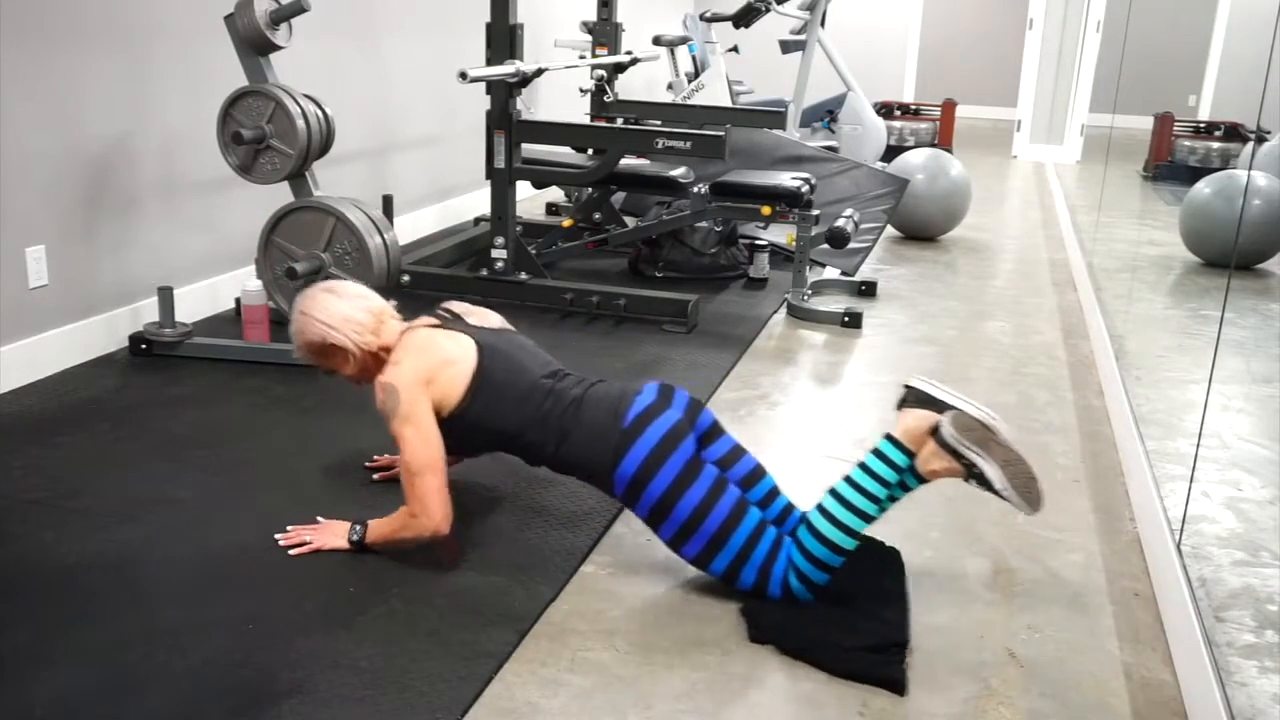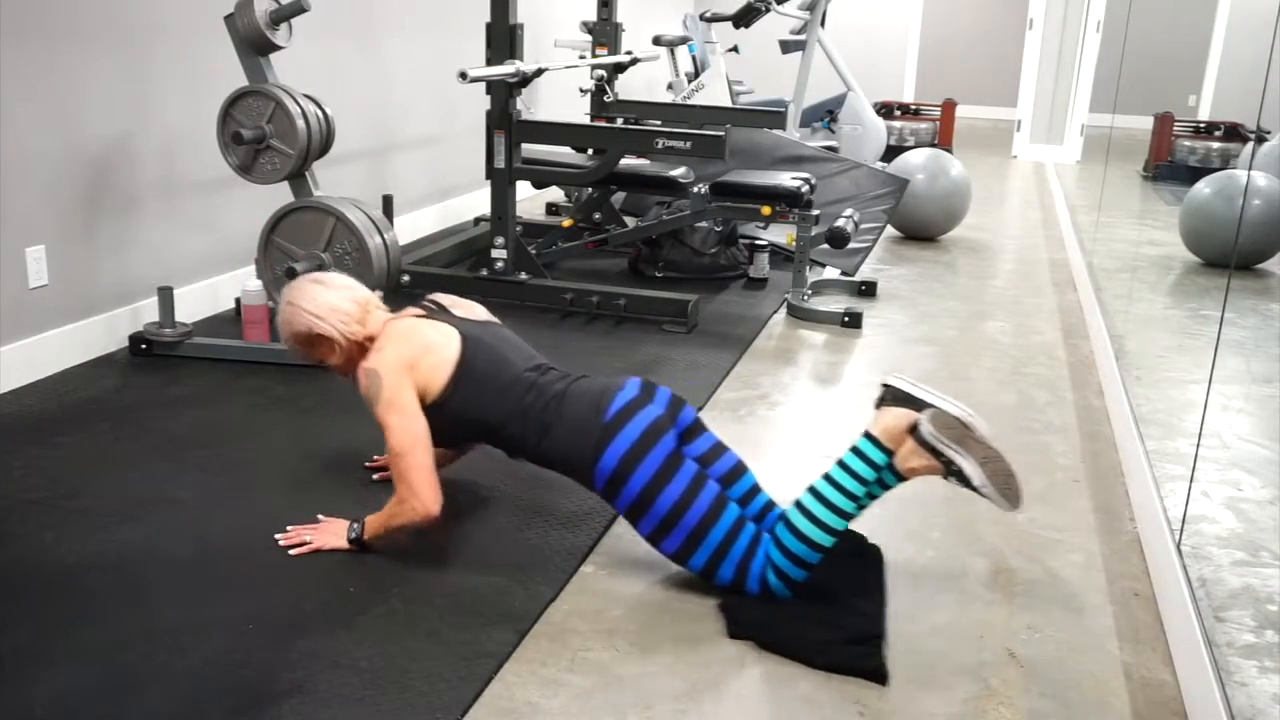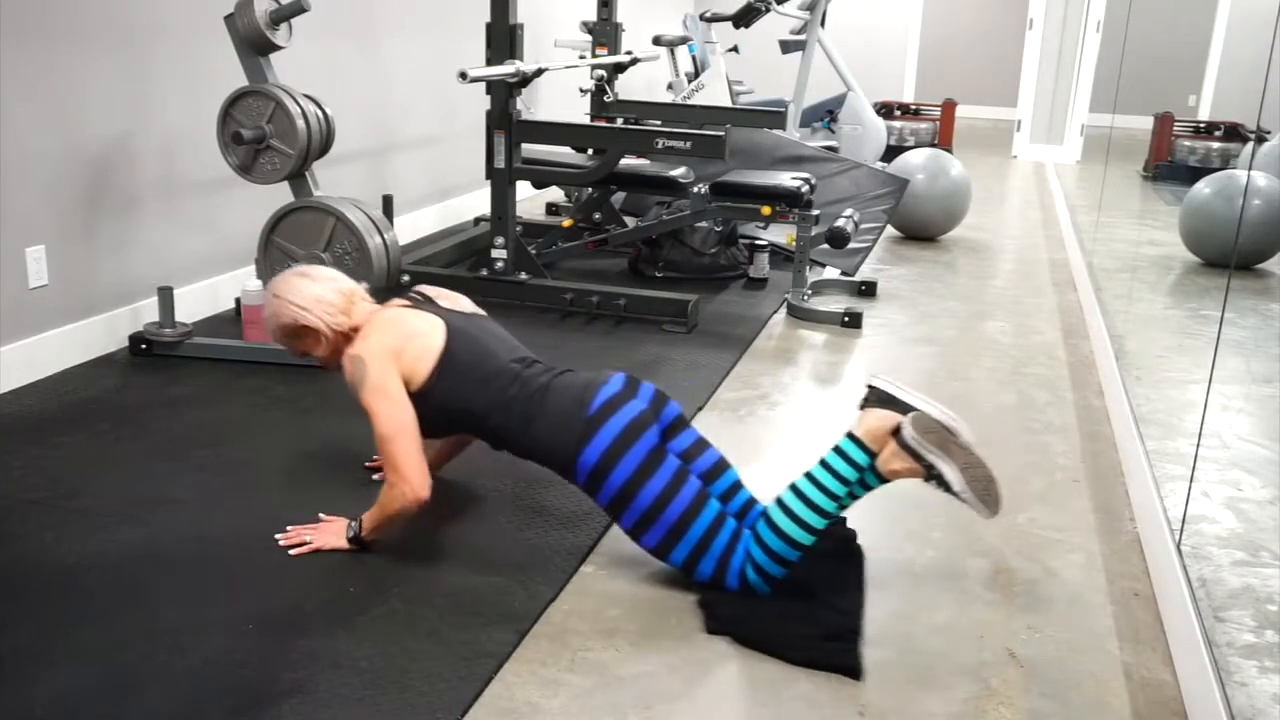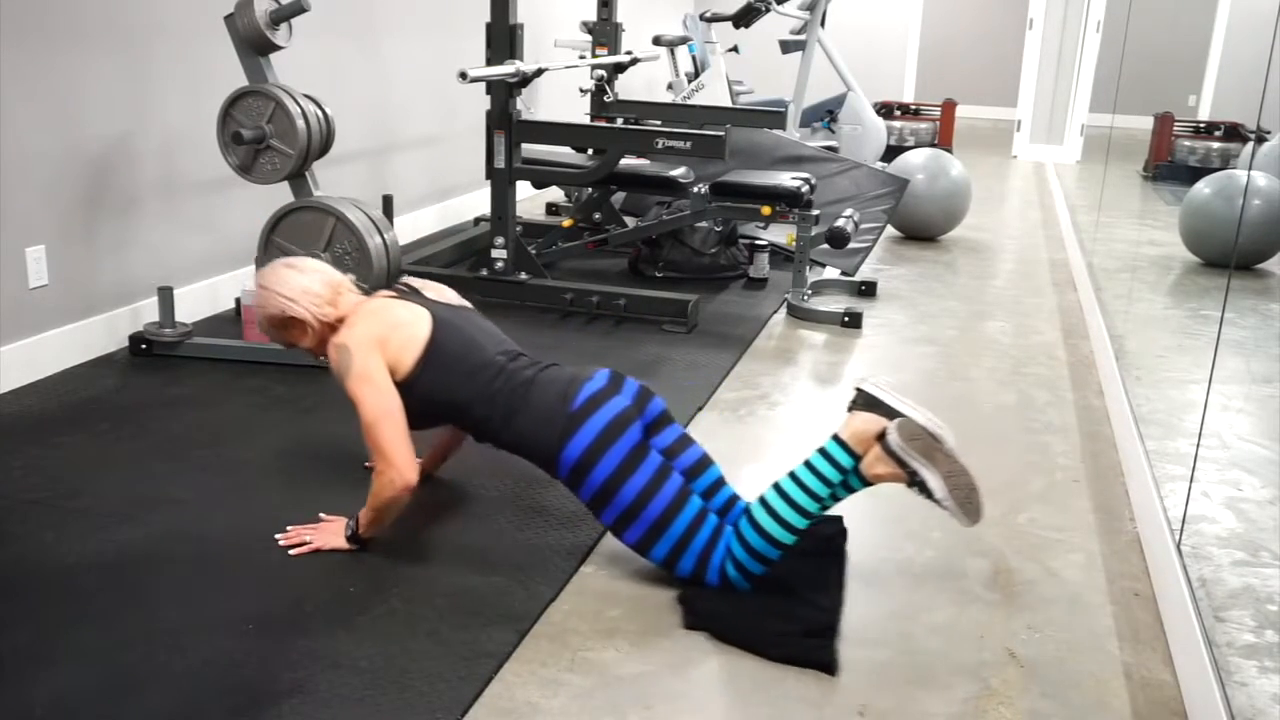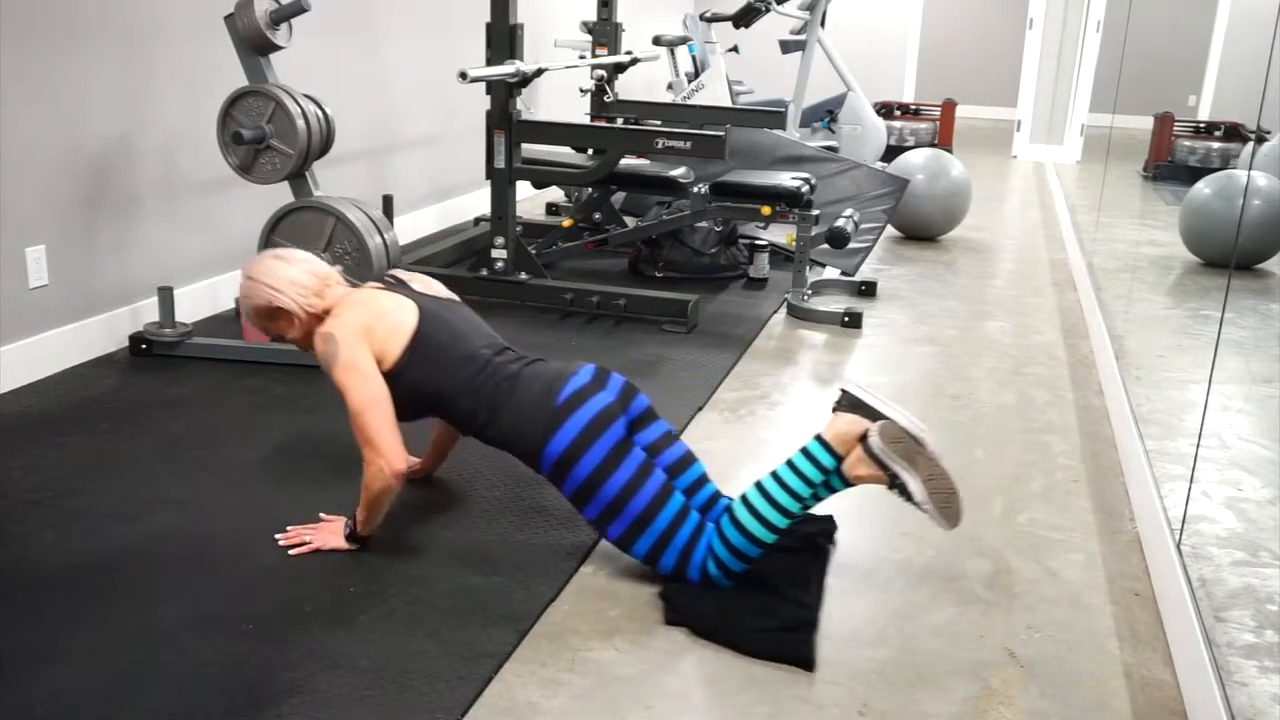
dt=0.1s
person 1, frame 1
left shoulder: (397, 378)
right shoulder: (454, 313)
left elbow: (430, 523)
left wrist: (355, 535)
right wrist: (429, 457)
left hip: (641, 452)
right hip: (663, 410)
left knee: (789, 573)
right knee: (795, 541)
left ankle: (916, 443)
right ankle: (920, 434)
person 1, frame 2
left shoulder: (381, 367)
right shoulder: (442, 305)
left elbow: (421, 508)
left wrist: (355, 533)
right wrist: (427, 454)
left hip: (621, 449)
right hip: (645, 406)
left knee: (767, 569)
right knee: (773, 537)
left ankle: (894, 439)
right ankle: (901, 431)
person 1, frame 3
left shoulder: (366, 354)
right shoulder: (425, 297)
left elbow: (408, 492)
left wrist: (357, 533)
right wrist: (429, 458)
left hip: (604, 442)
right hip: (628, 400)
left knee: (749, 566)
right knee: (758, 533)
left ankle: (879, 443)
right ankle: (881, 429)
person 1, frame 4
left shoulder: (352, 343)
right shoulder: (415, 289)
left elbow: (396, 479)
left wrist: (356, 532)
right wrist: (430, 459)
left hip: (587, 438)
right hip: (613, 396)
left knee: (730, 564)
right knee: (738, 531)
left ankle: (862, 448)
right ankle: (867, 431)
person 1, frame 5
left shoulder: (339, 333)
right shoulder: (402, 282)
left elbow: (386, 463)
left wrist: (355, 532)
right wrist: (431, 463)
left hip: (571, 433)
right hip: (598, 391)
left knee: (711, 559)
right knee: (723, 525)
left ankle: (845, 445)
right ankle: (849, 436)
